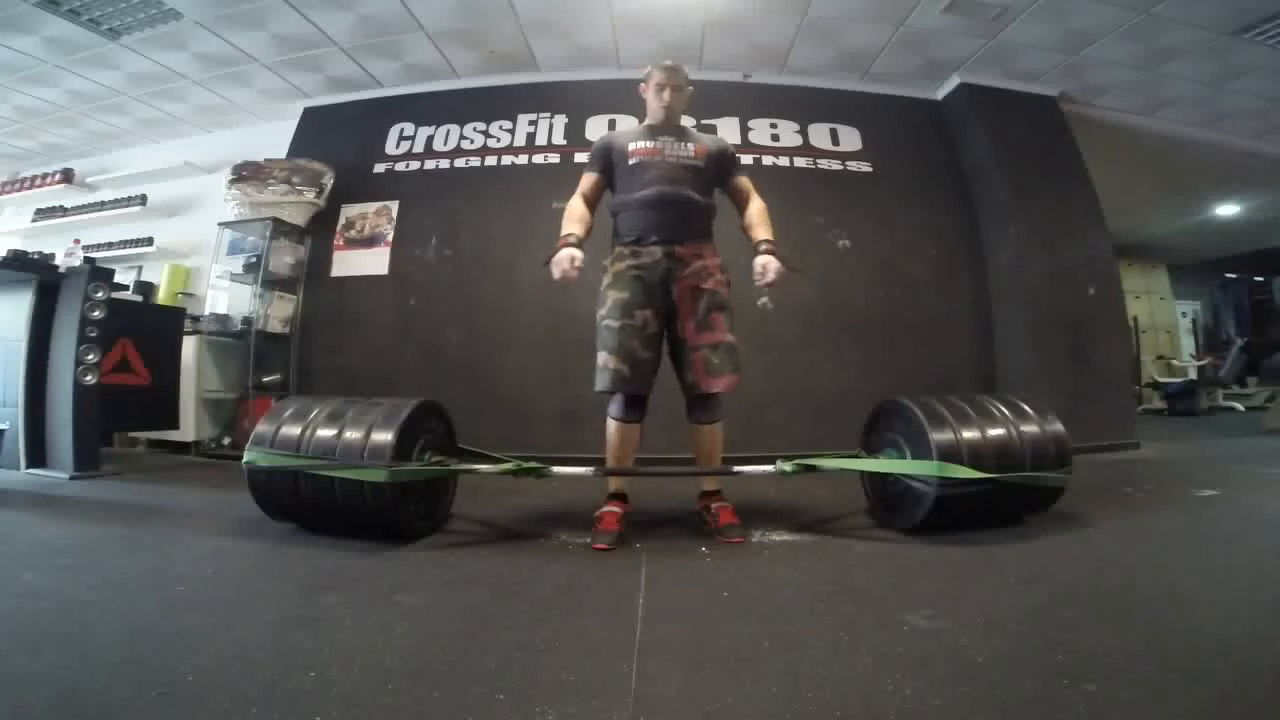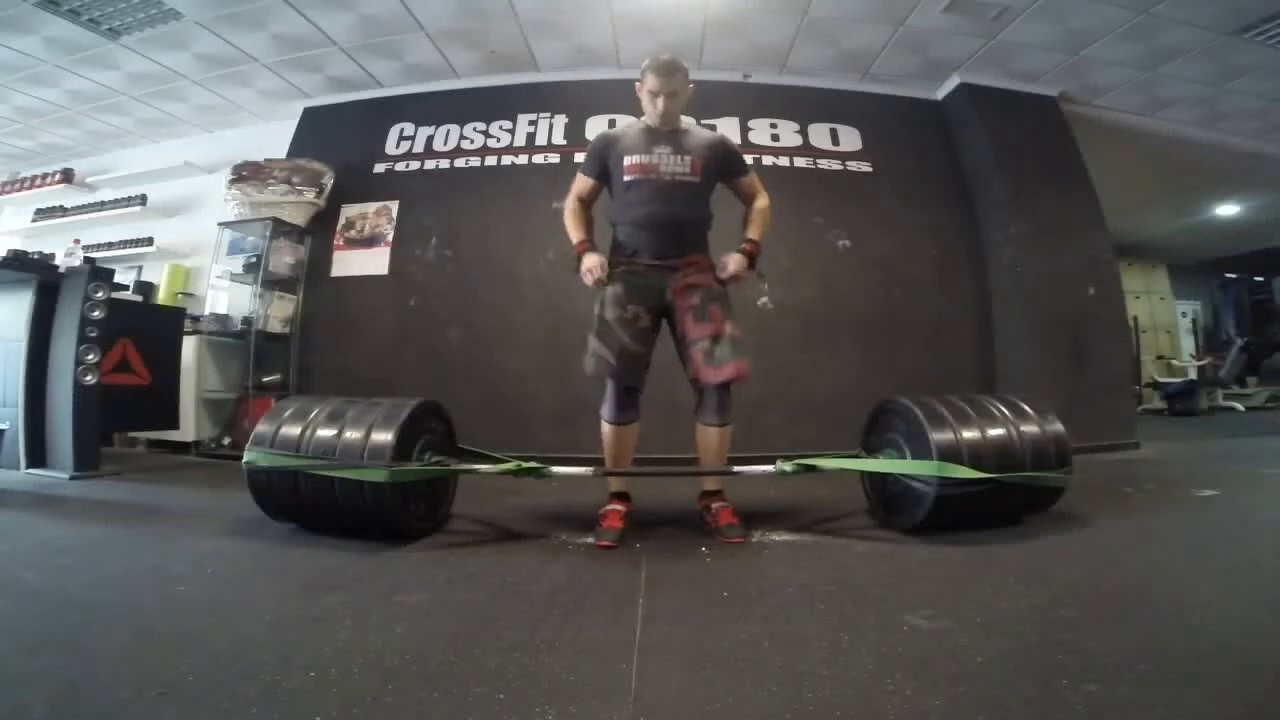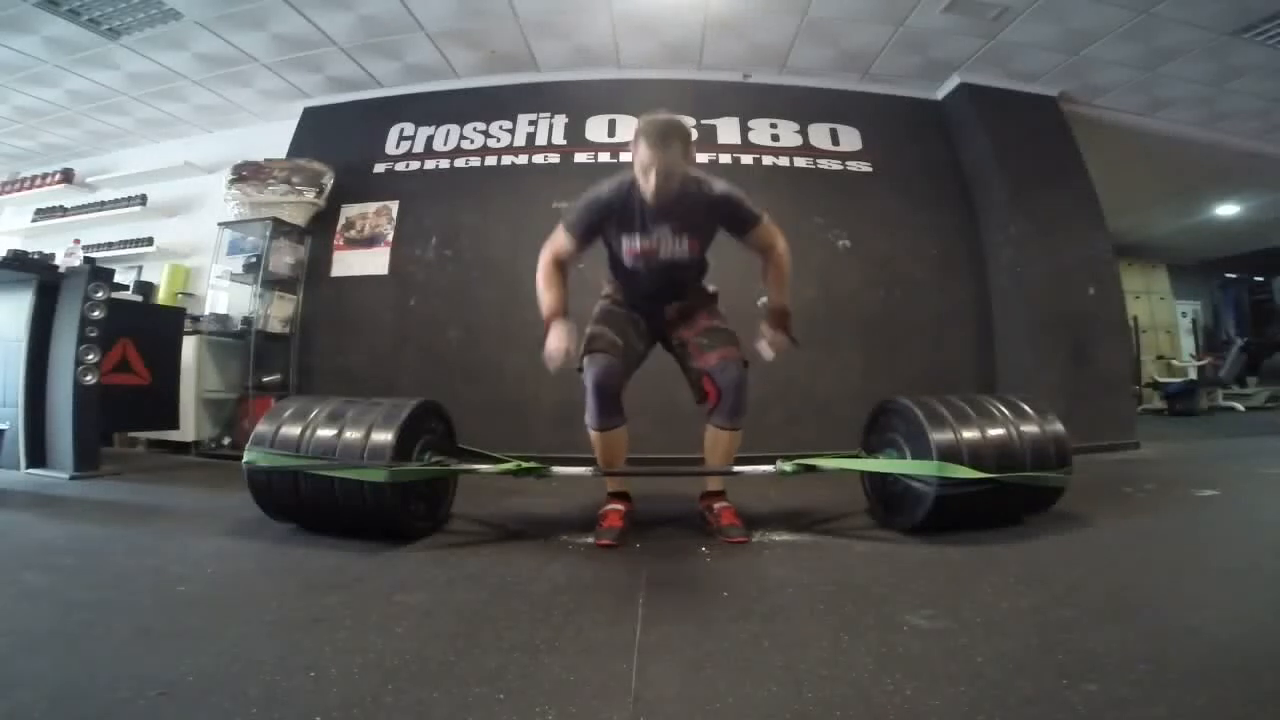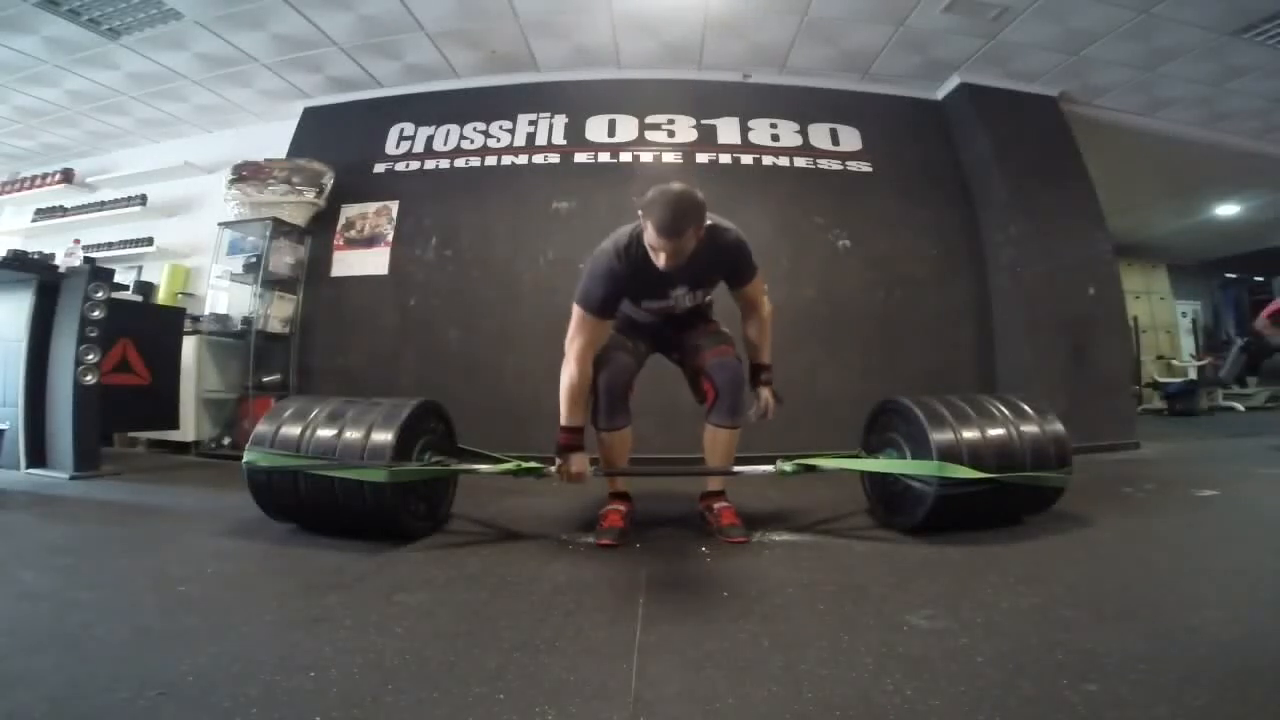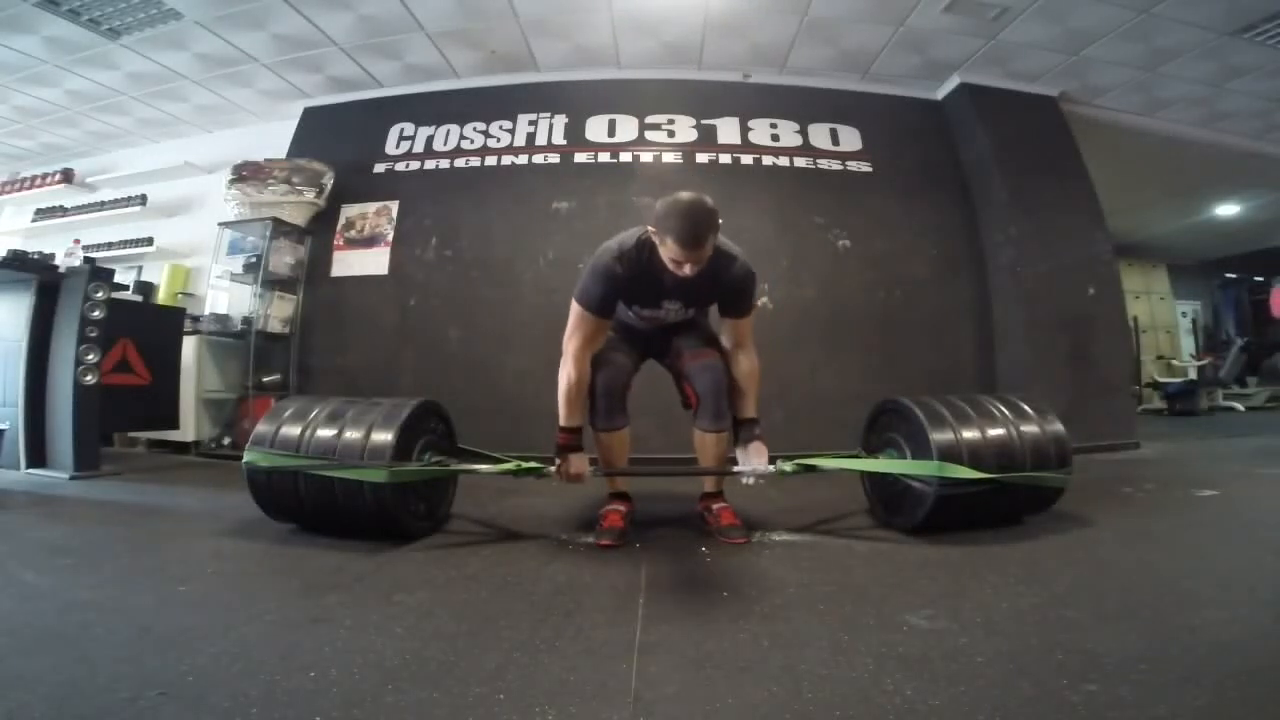
dt=0.4s
person 1, frame 1
left shoulder: (713, 146)
right shoulder: (614, 144)
left elbow: (751, 201)
right elbow: (582, 200)
left wrist: (764, 247)
right wrist: (569, 243)
left hip: (698, 264)
right hip: (632, 264)
left knee: (706, 385)
right knee: (627, 386)
left ankle: (711, 496)
right ankle: (615, 499)
person 1, frame 2
left shoulder: (713, 146)
right shoulder: (611, 143)
left elbow: (758, 200)
right elbow: (577, 201)
left wrist: (748, 250)
right wrist: (585, 248)
left hip: (694, 271)
right hip: (630, 273)
left knee: (716, 379)
right knee: (621, 381)
left ankle: (713, 496)
right ankle: (617, 497)
person 1, frame 3
left shoulder: (717, 198)
right shoulder: (605, 199)
left elbow: (774, 248)
right elbow: (552, 257)
left wrist: (777, 316)
right wrist: (556, 320)
left hip: (689, 305)
right hip: (627, 304)
left knee: (730, 377)
right knee: (600, 377)
left ankle: (715, 497)
right ankle: (617, 499)
person 1, frame 4
left shoulder: (728, 243)
right shoulder: (613, 258)
left elbow: (754, 305)
right elbow: (578, 352)
left wrist: (762, 375)
right wrist: (570, 443)
left hip: (691, 321)
right hip: (629, 323)
left knee: (730, 377)
right knee: (606, 380)
left ankle: (715, 497)
right ankle: (617, 498)
person 1, frame 5
left shoulder: (734, 270)
right shoulder: (614, 261)
left elbow: (740, 349)
right elbow: (576, 351)
left wrist: (748, 432)
right wrist: (569, 443)
left hip: (686, 328)
right hip: (623, 328)
left knee: (712, 383)
right knee: (603, 383)
left ankle: (713, 498)
right ankle: (618, 497)
